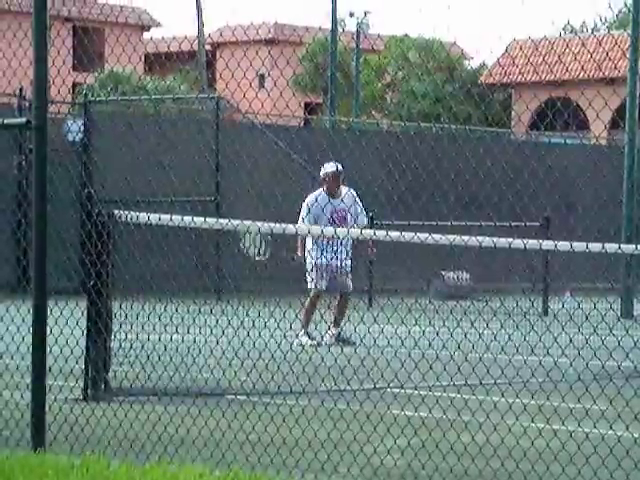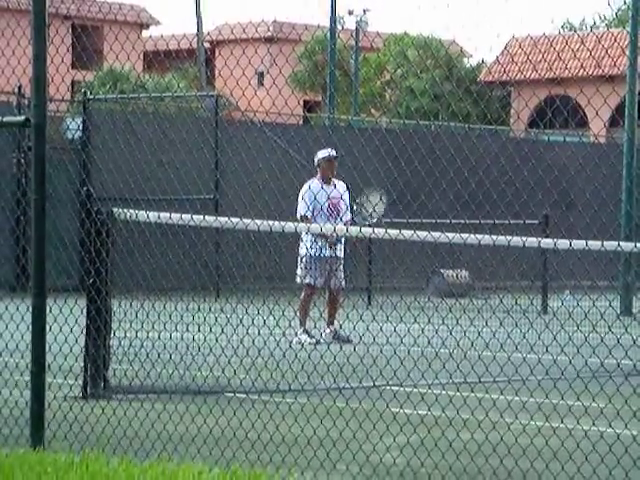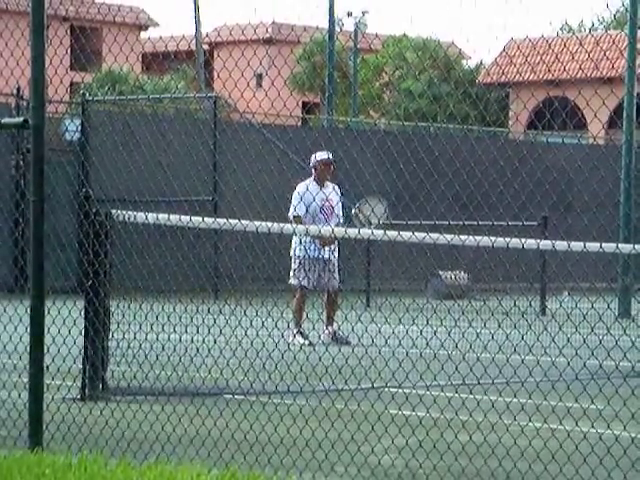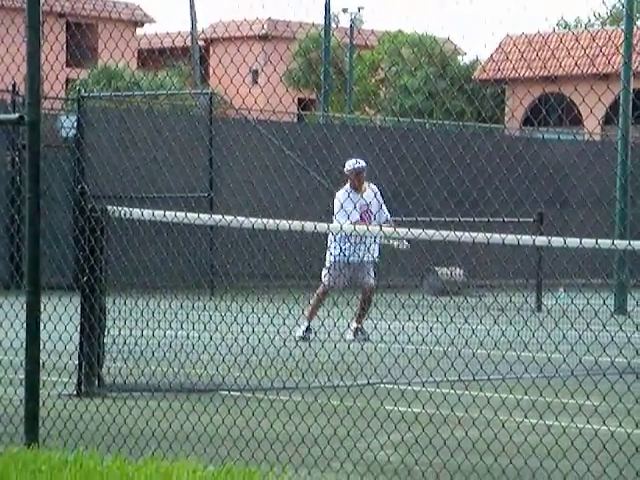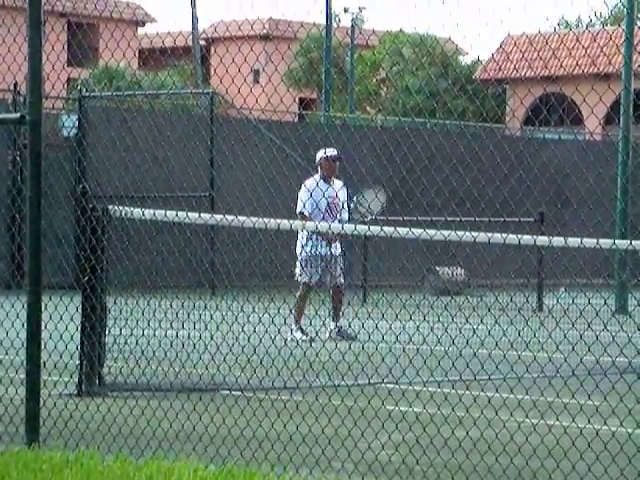
dt=1s
person 1, frame 1
left shoulder: (350, 195)
right shoulder: (313, 200)
left elbow: (361, 223)
left wrist: (368, 244)
right wrist: (300, 251)
left hip: (342, 254)
right hip: (320, 254)
left knee: (345, 292)
right knee: (316, 292)
left ankle: (334, 332)
right ankle: (303, 332)
person 1, frame 2
left shoulder: (342, 187)
right shoulder: (310, 188)
left elbow: (346, 218)
right elbow: (304, 219)
right wrist: (325, 235)
left hip: (335, 249)
right hip: (314, 248)
left knee: (336, 289)
right knee: (310, 288)
left ankle: (330, 329)
right ankle: (301, 330)
person 1, frame 3
left shoulder: (334, 190)
right shoulder: (304, 189)
right elbow: (297, 219)
left wrist: (335, 235)
right wrist: (319, 236)
left hip: (329, 250)
right hip: (307, 249)
left knee: (333, 291)
right knee: (302, 290)
left ankle: (330, 331)
right ankle: (296, 331)
person 1, frame 4
left shoulder: (373, 191)
right shoulder: (342, 197)
left elbow: (383, 218)
right elbow: (354, 225)
left hip: (365, 251)
right hip: (341, 251)
left knee: (368, 289)
right knee: (326, 287)
left ankle: (356, 327)
right ankle: (306, 324)
person 1, frame 5
left shoulder: (340, 187)
right shoulder: (310, 186)
right elbow: (303, 216)
left wrist: (341, 232)
right wrist: (324, 234)
left hip: (333, 247)
right hip: (312, 246)
left knee: (338, 287)
right knee: (306, 286)
left ankle: (335, 327)
right ankle: (296, 326)
